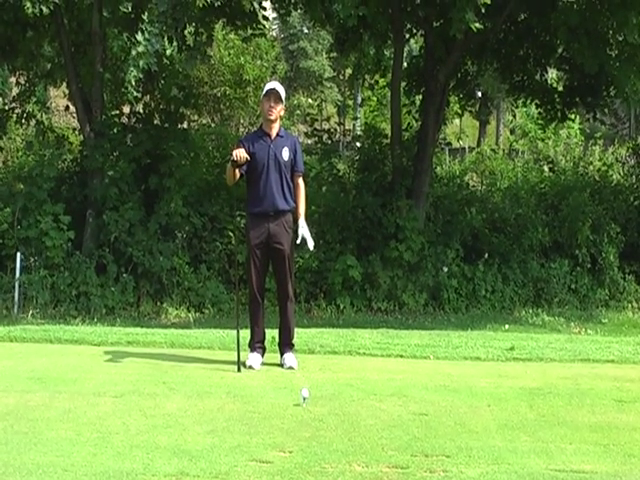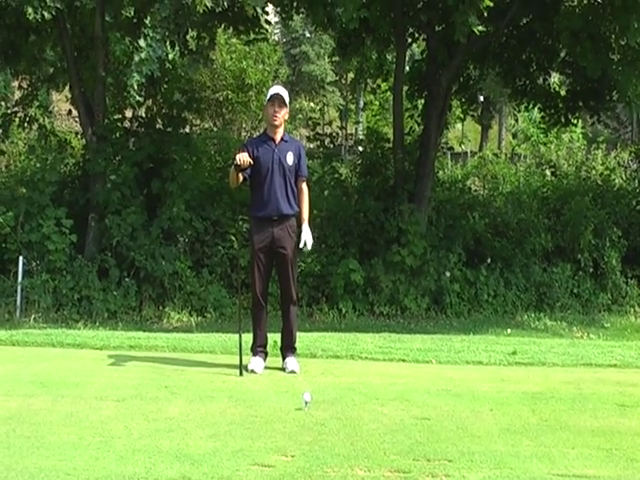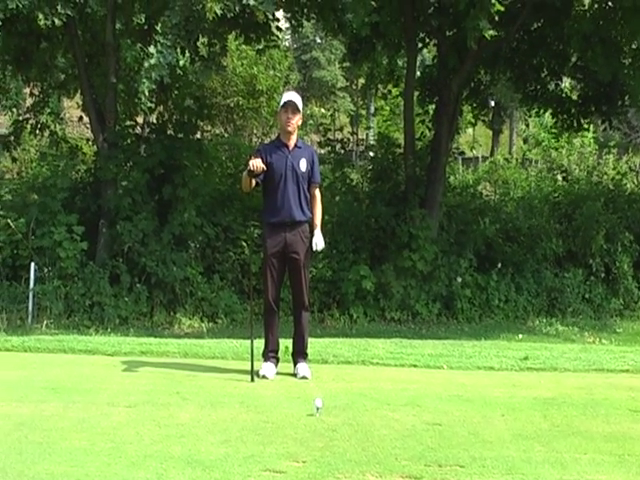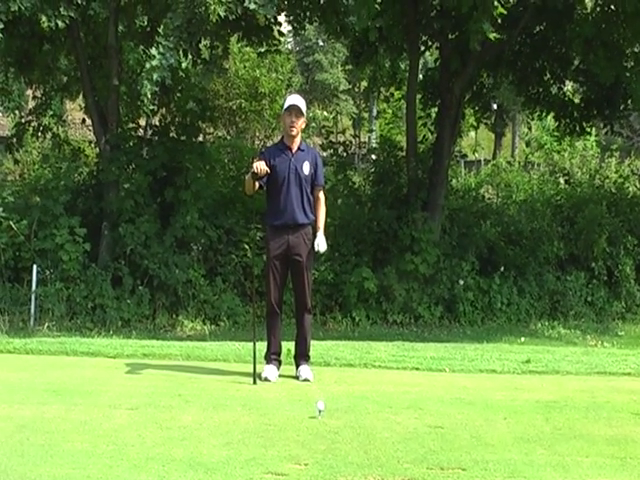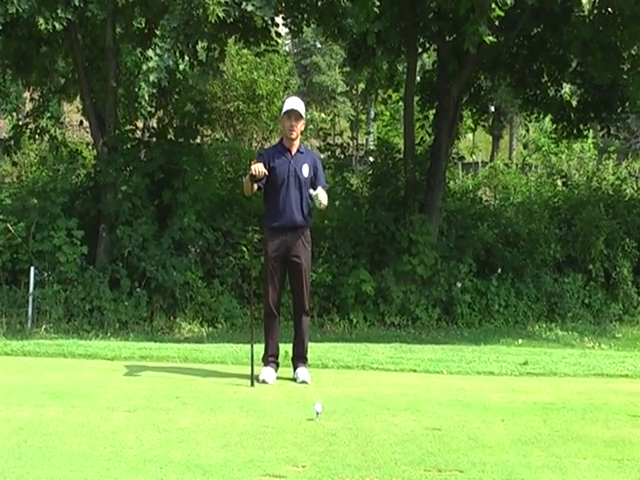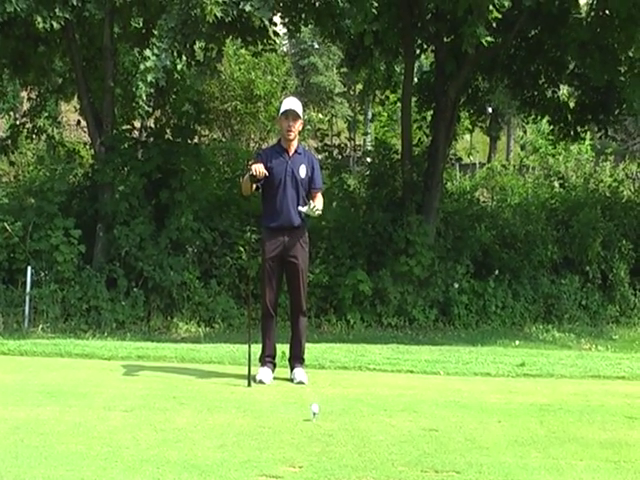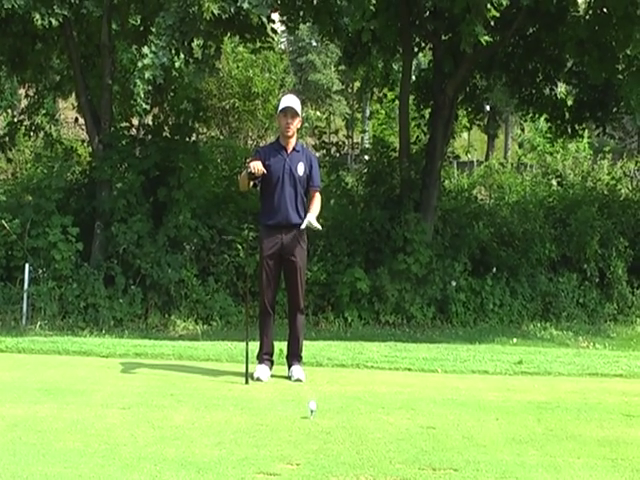
dt=0.3s
person 1, frame 1
left shoulder: (291, 142)
right shoulder: (248, 141)
left elbow: (298, 182)
right elbow: (231, 180)
left wrist: (302, 220)
right wrist: (233, 162)
left hip: (283, 221)
right hip: (256, 221)
left knee: (285, 287)
right knee: (255, 288)
left ankle: (287, 348)
right ankle: (256, 348)
person 1, frame 2
left shoulder: (296, 147)
right shoulder: (252, 146)
left elbow: (302, 187)
right elbow: (234, 183)
left wrist: (305, 224)
right wrist: (237, 166)
left hip: (287, 225)
right hip: (260, 225)
left knee: (289, 292)
right knee: (258, 292)
left ankle: (289, 353)
right ankle: (258, 352)
person 1, frame 3
left shoulder: (309, 153)
right shoulder: (265, 151)
left elbow: (315, 193)
right elbow: (247, 188)
left wrist: (317, 229)
right wrist: (250, 171)
left hip: (300, 231)
right hip: (273, 232)
left knee: (301, 298)
right knee: (271, 297)
left ankle: (300, 358)
right ankle: (270, 357)
person 1, frame 4
left shoulder: (313, 156)
right shoulder: (269, 154)
left elbow: (319, 196)
right elbow: (250, 190)
left wrist: (321, 231)
right wrist: (253, 174)
left hip: (303, 234)
right hip: (276, 234)
left knee: (304, 300)
right knee: (273, 300)
left ankle: (303, 361)
right ankle: (272, 360)
person 1, frame 5
left shoulder: (312, 159)
right shoulder: (267, 156)
left elbow: (322, 194)
right elbow: (248, 191)
left wrist: (322, 198)
right wrist: (252, 175)
left hip: (300, 236)
right hip: (273, 235)
left knee: (301, 302)
right knee: (271, 301)
left ankle: (300, 363)
right ankle: (270, 362)
person 1, frame 6
left shoulder: (309, 160)
right shoulder: (265, 156)
left elbow: (317, 196)
right elbow: (245, 191)
left wrist: (315, 207)
right wrist: (251, 175)
left hip: (297, 237)
right hip: (271, 236)
left knee: (299, 303)
right knee: (268, 302)
left ankle: (297, 364)
right ankle: (267, 362)
person 1, frame 7
left shoulder: (308, 157)
right shoulder: (264, 153)
left elbow: (315, 195)
right elbow: (243, 187)
left wrist: (312, 216)
right wrist: (248, 171)
left hip: (296, 235)
right hip: (269, 234)
left knee: (297, 301)
right knee: (266, 299)
left ankle: (295, 361)
right ankle: (264, 360)
